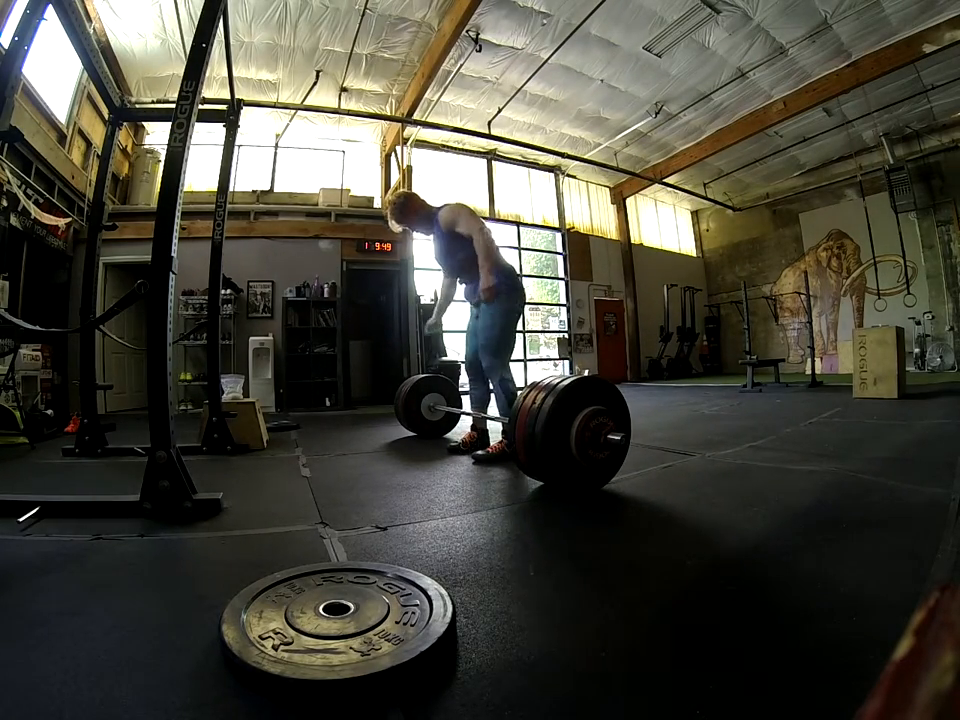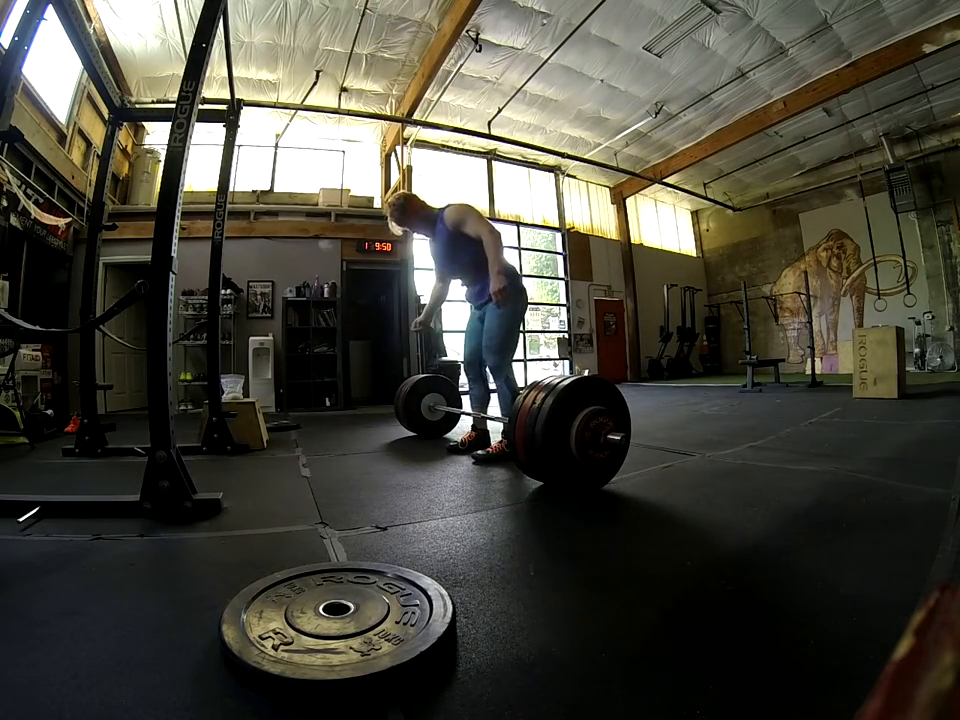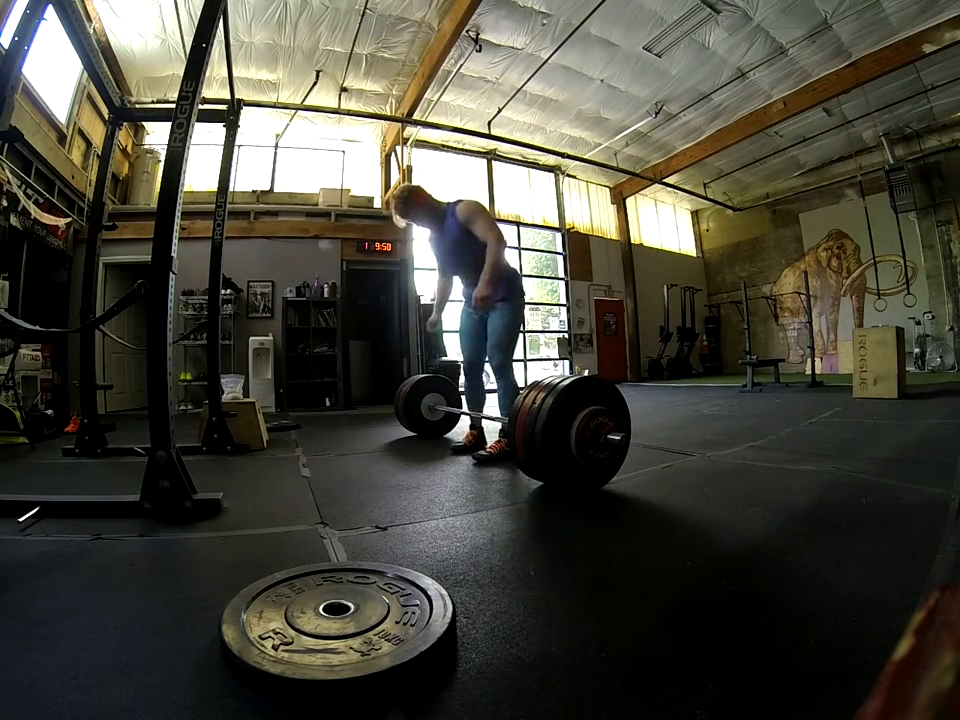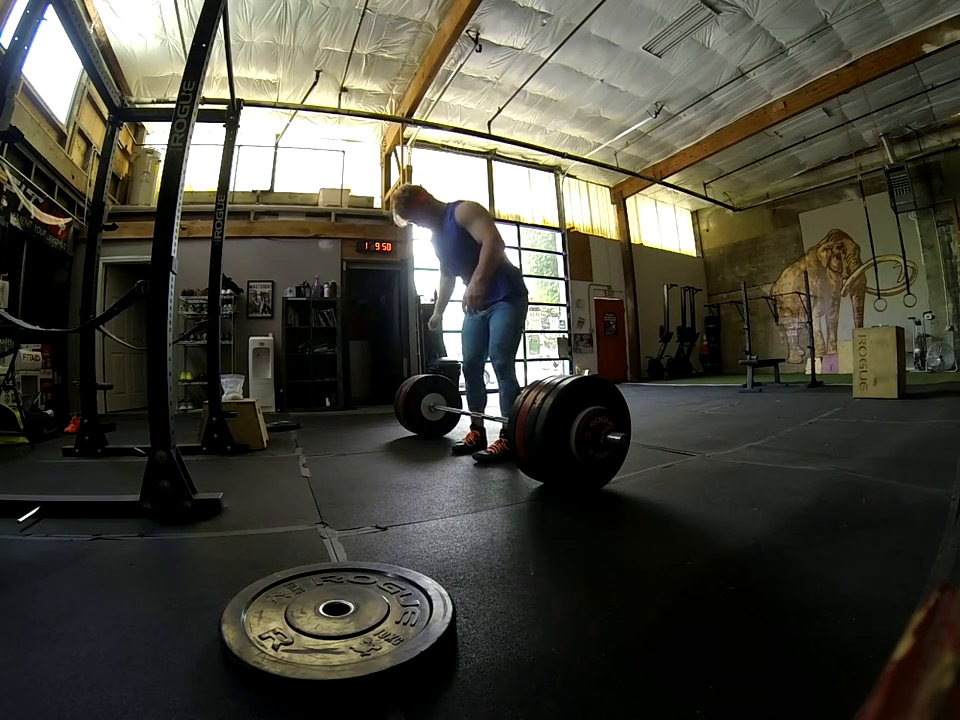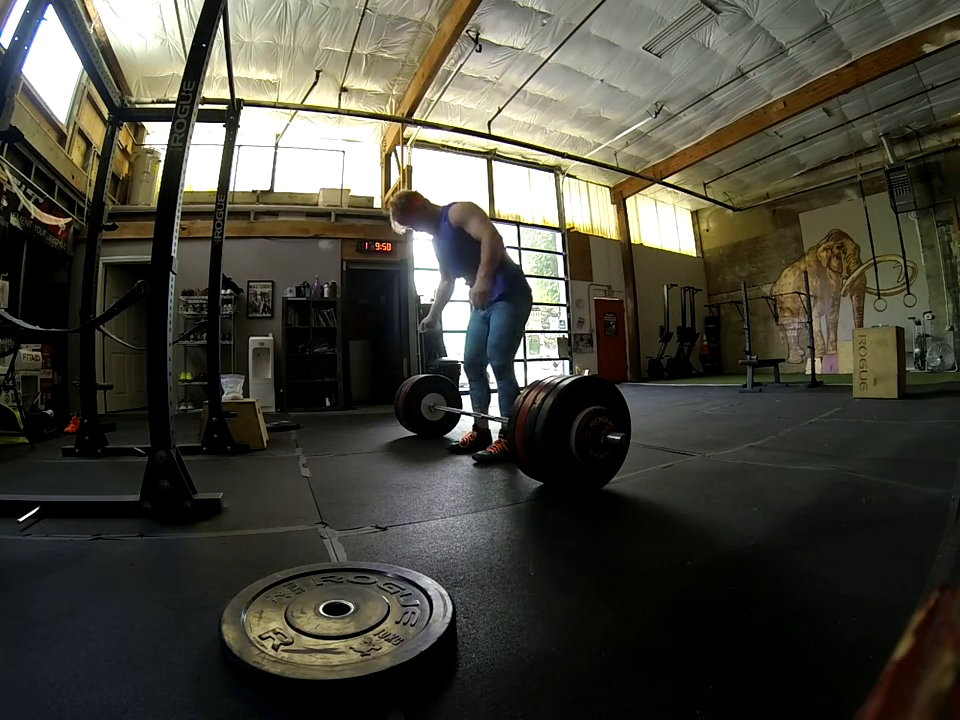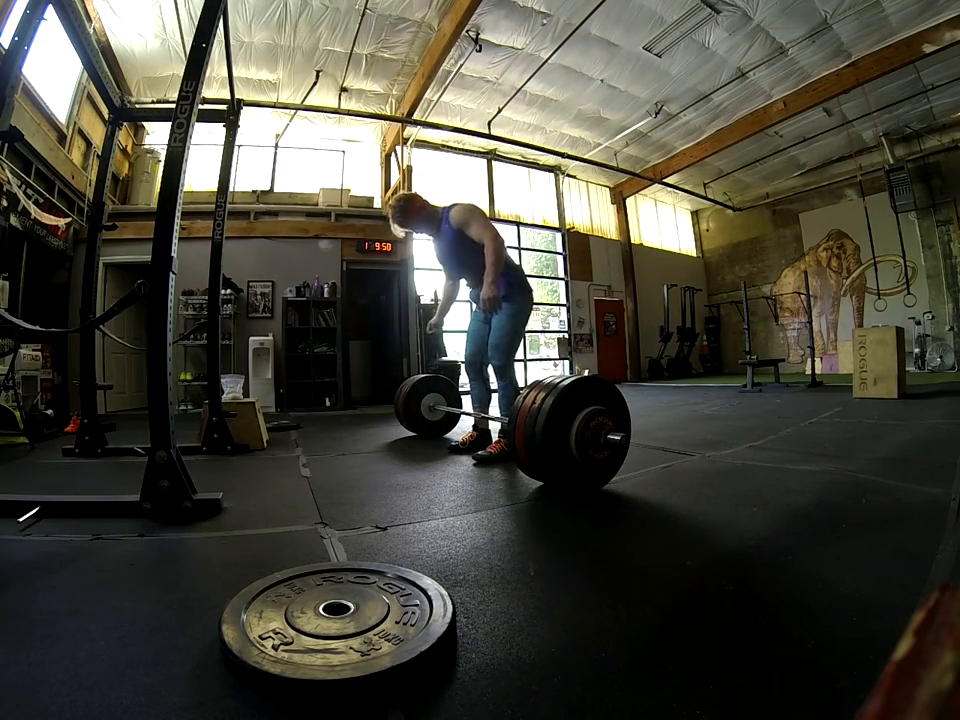
dt=0.2s
person 1, frame 1
left shoulder: (449, 214)
right shoulder: (438, 237)
left elbow: (480, 232)
right elbow: (450, 279)
left wrist: (487, 275)
right wrist: (437, 316)
left hip: (499, 292)
right hip: (481, 299)
left knee: (493, 364)
right knee: (474, 364)
left ankle: (510, 438)
right ankle: (479, 432)
person 1, frame 2
left shoulder: (453, 215)
right shoulder: (435, 241)
left elbow: (490, 233)
right elbow: (441, 283)
left wrist: (497, 276)
right wrist: (426, 316)
left hip: (502, 295)
right hip: (480, 302)
left knee: (497, 363)
right knee: (472, 364)
right ankle: (479, 431)
person 1, frame 3
left shoulder: (464, 210)
right shoulder: (435, 237)
left elbow: (496, 241)
right elbow: (445, 277)
left wrist: (486, 284)
right wrist: (437, 313)
left hip: (502, 296)
right hip: (474, 303)
left knee: (499, 363)
right knee: (471, 365)
left ankle: (508, 438)
right ankle: (476, 432)
person 1, frame 4
left shoulder: (464, 211)
right shoulder: (437, 237)
left elbow: (493, 243)
right elbow: (447, 276)
left wrist: (477, 283)
right wrist: (438, 312)
left hip: (506, 297)
right hip: (476, 303)
left knee: (501, 364)
right knee: (470, 366)
left ankle: (509, 438)
right ankle: (477, 432)
person 1, frame 5
left shoulder: (459, 212)
right shoulder: (438, 240)
left elbow: (492, 237)
right elbow: (447, 280)
left wrist: (482, 279)
right wrist: (433, 315)
left hip: (508, 295)
right hip: (482, 302)
left knee: (499, 363)
right knee: (473, 364)
left ankle: (508, 439)
right ankle: (481, 432)
person 1, frame 6
left shoulder: (460, 214)
right shoulder: (438, 240)
left elbow: (494, 240)
right elbow: (452, 280)
left wrist: (490, 284)
right wrist: (439, 316)
left hip: (509, 295)
right hip: (483, 302)
left knee: (500, 363)
right knee: (473, 364)
left ankle: (508, 439)
right ankle: (481, 431)
